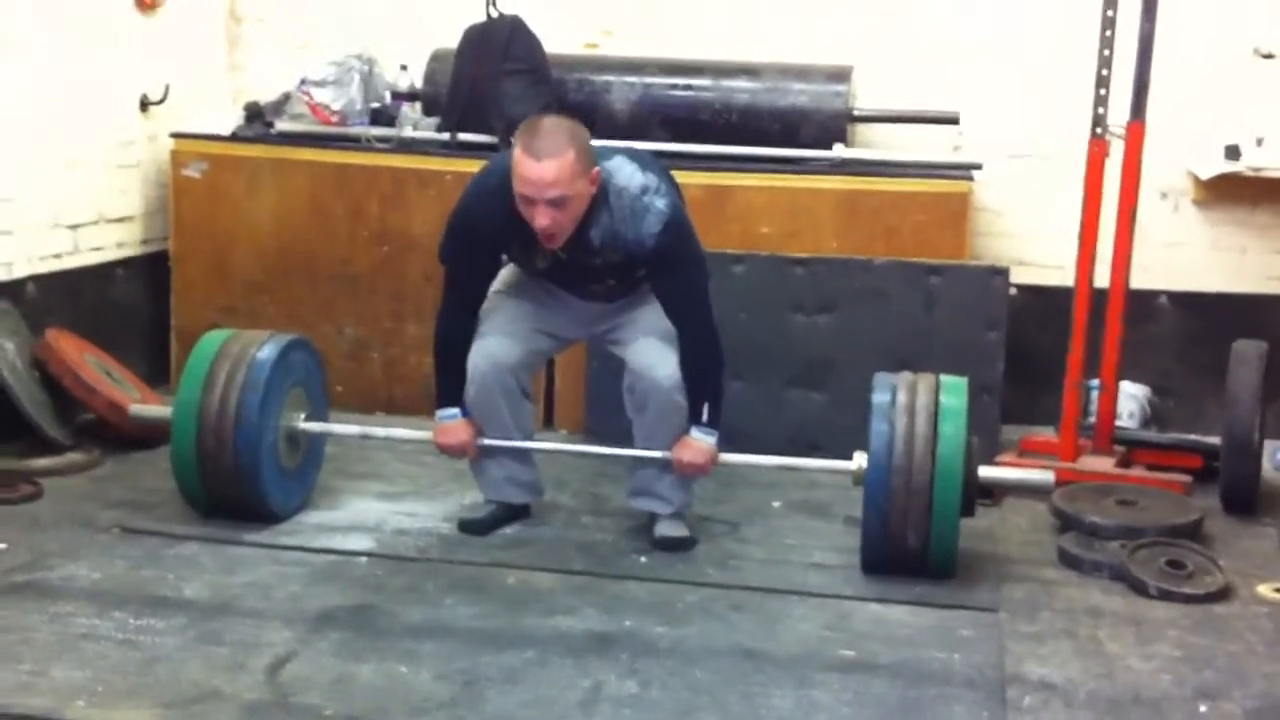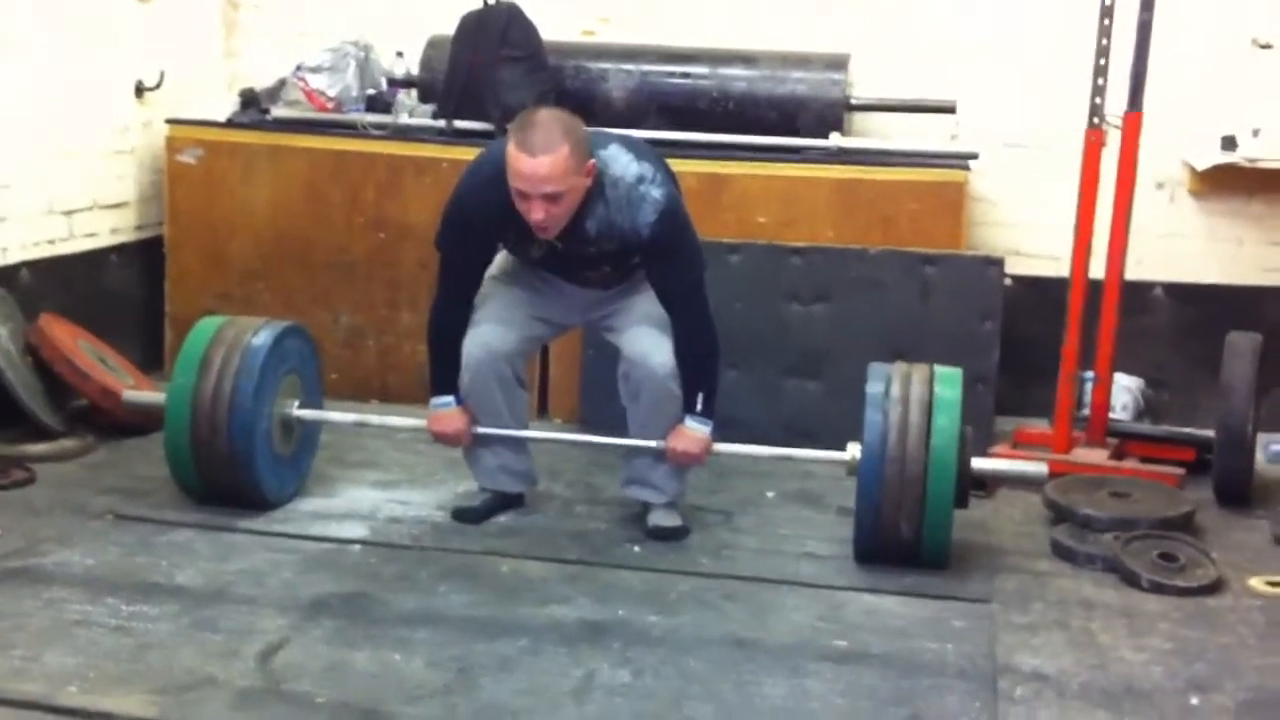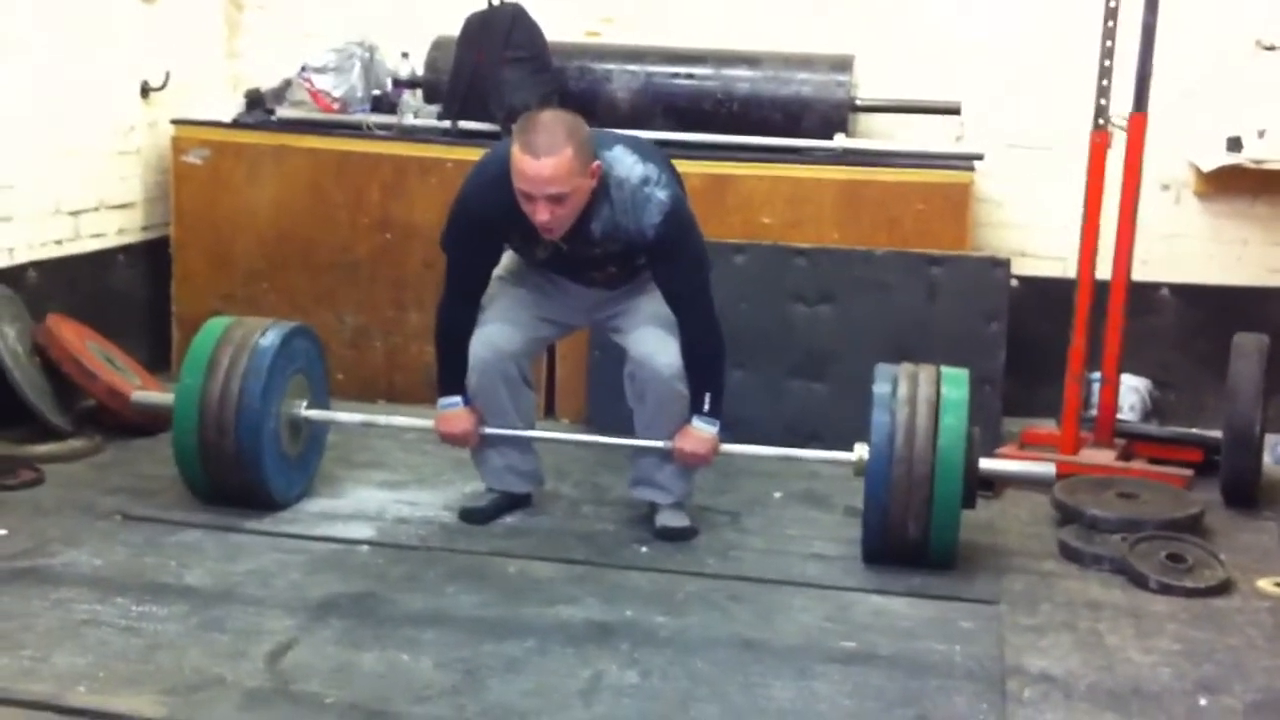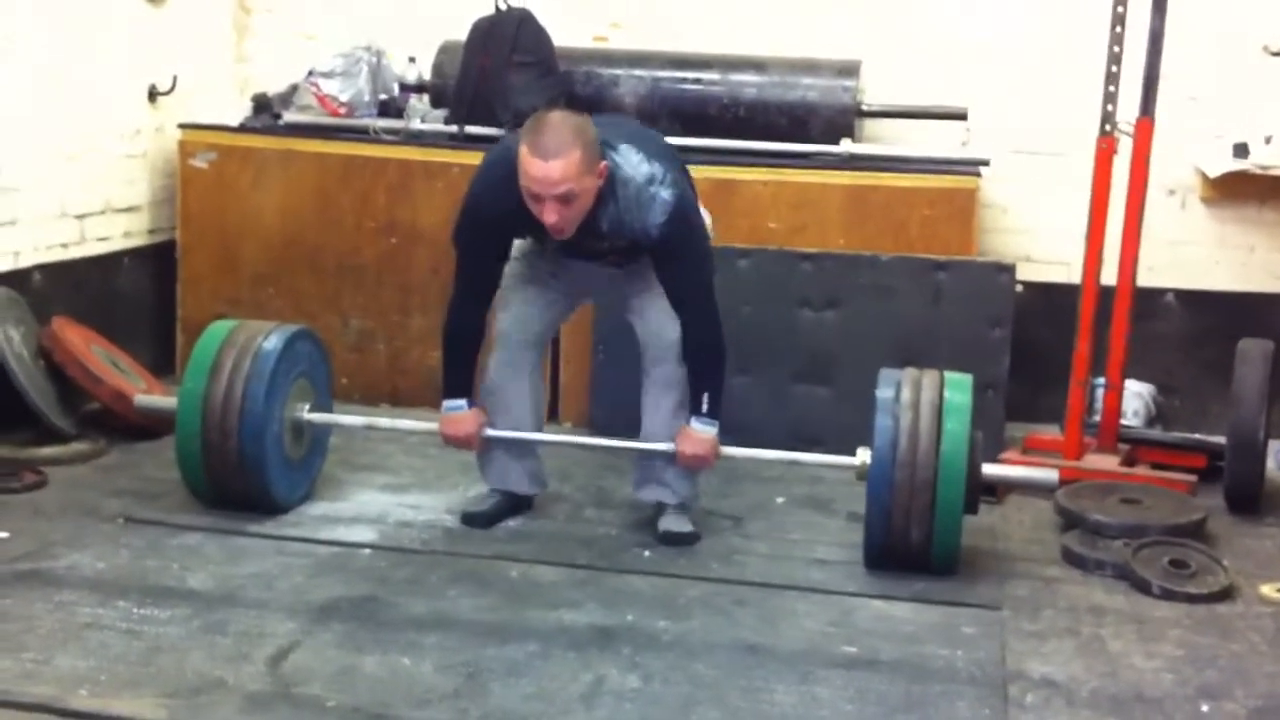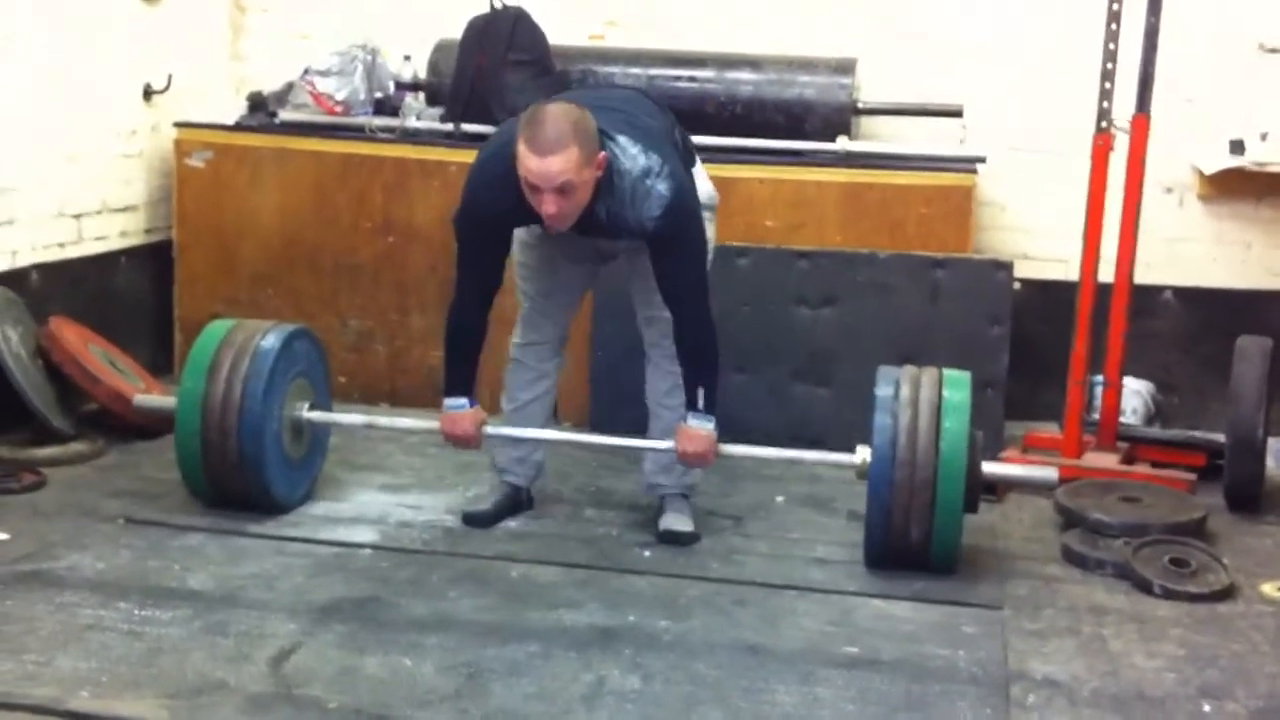
dt=0.3s
person 1, frame 1
left shoulder: (649, 207)
right shoulder: (486, 198)
left elbow: (695, 320)
right elbow: (458, 306)
left wrist: (703, 430)
right wrist: (450, 410)
left hip: (638, 295)
right hip: (540, 289)
left knee: (663, 374)
right knee: (486, 365)
left ankle: (664, 505)
right ankle: (508, 494)
person 1, frame 2
left shoulder: (645, 196)
right shoulder: (482, 186)
left elbow: (690, 309)
right elbow: (453, 295)
left wrist: (698, 418)
right wrist: (444, 397)
left hip: (634, 281)
right hip: (534, 274)
left knee: (658, 363)
right knee: (481, 352)
left ankle: (658, 494)
right ankle: (502, 482)
person 1, frame 3
left shoulder: (650, 197)
right shoulder: (487, 187)
left elbow: (696, 309)
right elbow: (460, 296)
left wrist: (705, 420)
right wrist: (452, 398)
left hip: (639, 282)
right hip: (541, 276)
left knee: (664, 364)
right knee: (488, 352)
left ankle: (664, 495)
right ankle: (509, 482)
person 1, frame 4
left shoulder: (657, 195)
right shoulder: (496, 182)
left elbow: (698, 310)
right elbow: (471, 295)
left wrist: (703, 420)
right wrist: (457, 400)
left hip: (648, 261)
left knee: (670, 345)
right knee: (512, 337)
left ankle: (669, 497)
right ankle: (511, 485)
person 1, frame 5
left shoulder: (659, 188)
right shoulder: (495, 174)
left elbow: (690, 307)
right elbow: (474, 293)
left wrist: (701, 416)
right wrist: (458, 398)
left hip: (652, 219)
left knee: (667, 331)
right knee: (537, 328)
left ankle: (672, 490)
right ankle: (515, 480)
